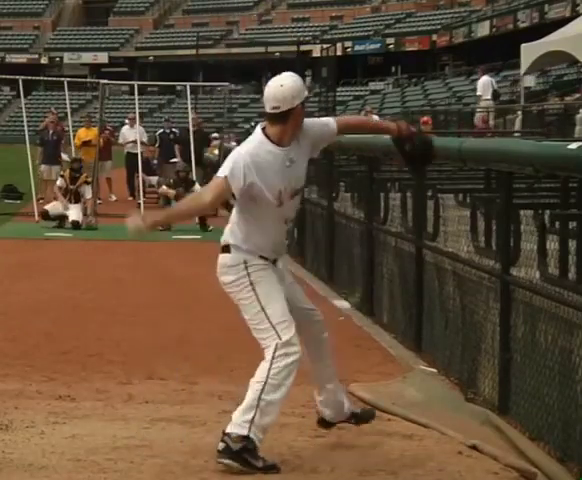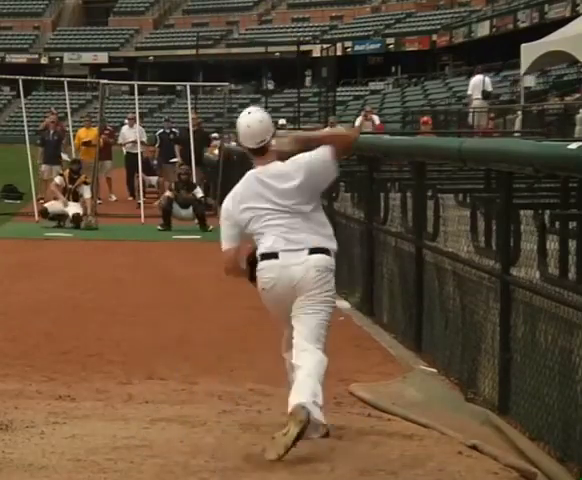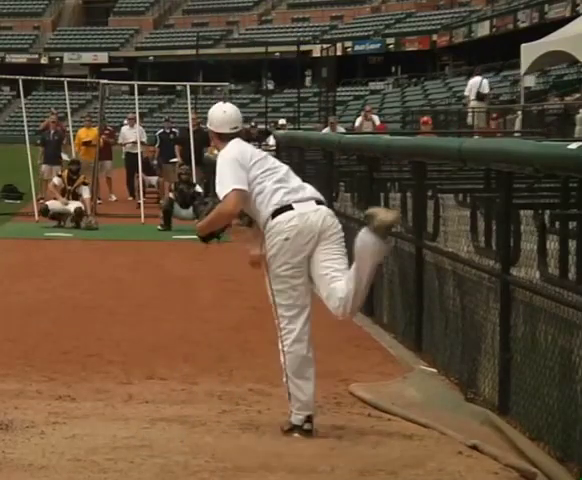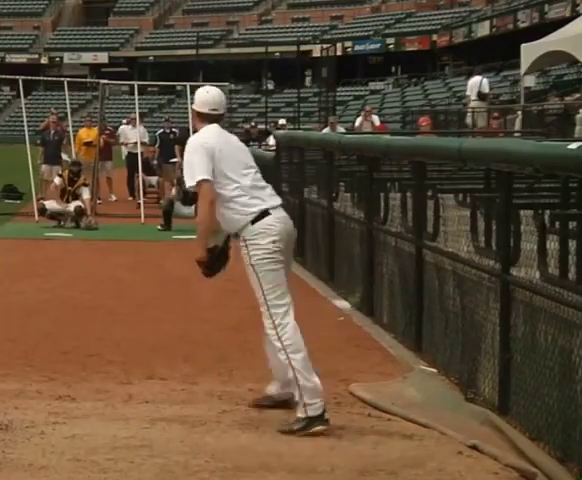
dt=0.3s
person 1, frame 1
left shoulder: (306, 133)
right shoulder: (248, 156)
left elbow: (342, 124)
right elbow: (207, 198)
left wrist: (390, 127)
right wrist: (158, 219)
left hip: (271, 261)
right hip: (246, 264)
left knee: (312, 326)
right knee: (285, 346)
left ankle: (334, 408)
right ankle: (238, 439)
person 1, frame 2
left shoulder: (236, 197)
right shoulder: (302, 167)
left elbow: (232, 265)
right elbow: (347, 138)
right wrist: (303, 138)
left hip: (271, 274)
right hip: (314, 266)
left knee: (296, 342)
right knee: (311, 352)
left ankle: (307, 411)
right ankle: (302, 413)
person 1, frame 3
left shoulder: (228, 159)
right shoulder: (256, 155)
left elbow: (231, 207)
left wrist: (204, 226)
right wrist: (262, 253)
left hip: (286, 226)
right hip: (322, 216)
left knee: (292, 325)
right knee: (343, 300)
left ankle: (301, 416)
right ankle: (372, 232)
person 1, frame 4
left shoulder: (199, 142)
right shoulder: (232, 142)
left elbow: (206, 195)
left wrist: (201, 244)
right wrist: (217, 216)
left hip: (257, 232)
right hip: (278, 221)
left knee: (278, 322)
right knee: (274, 313)
left ankle: (312, 410)
right ankle: (283, 390)
